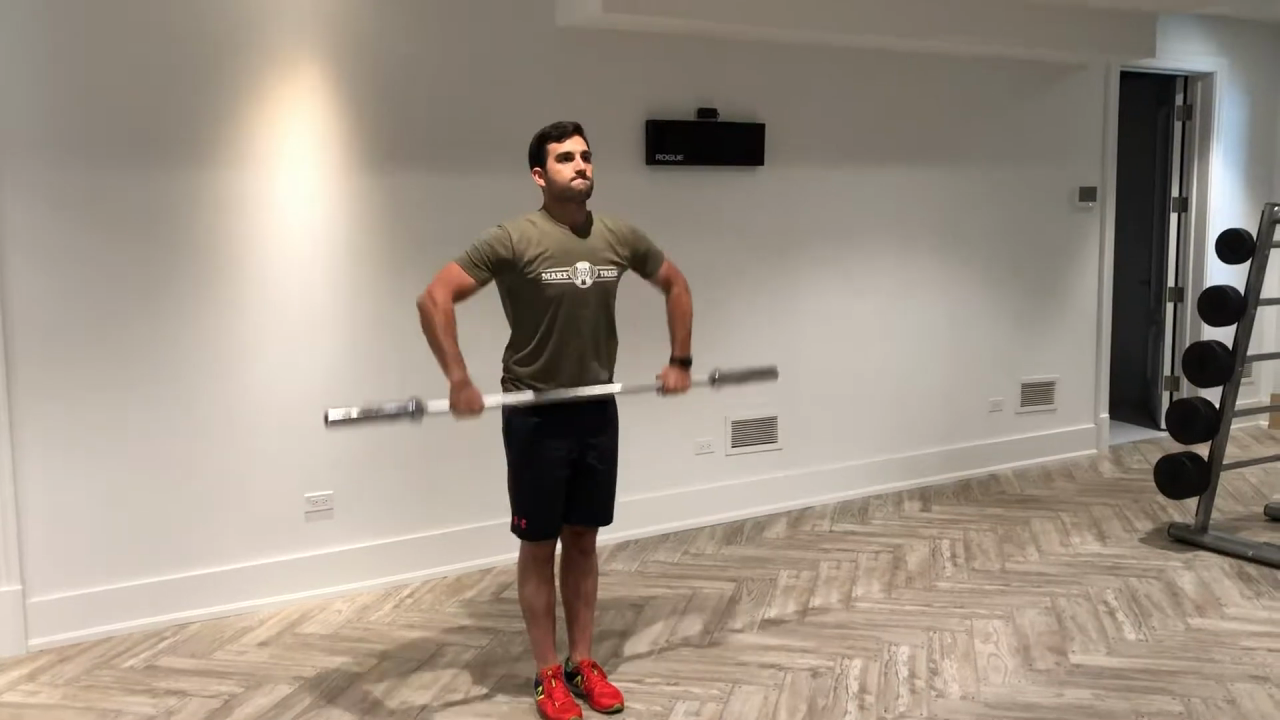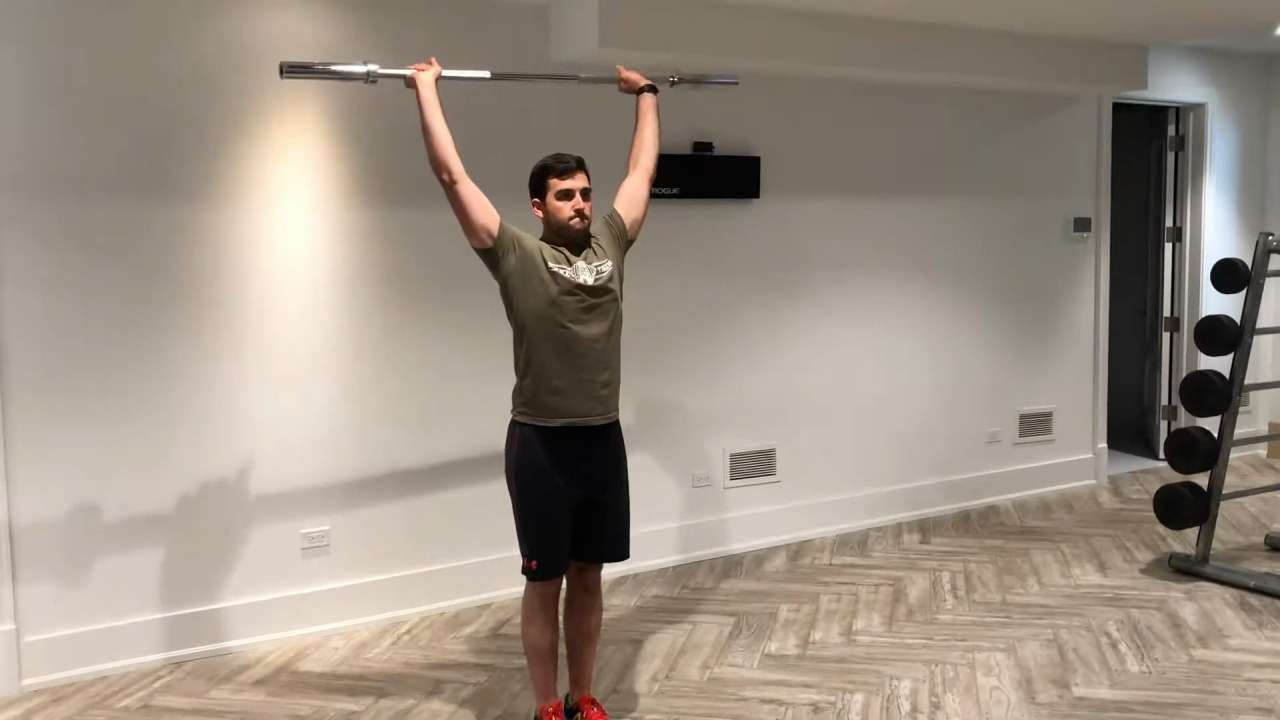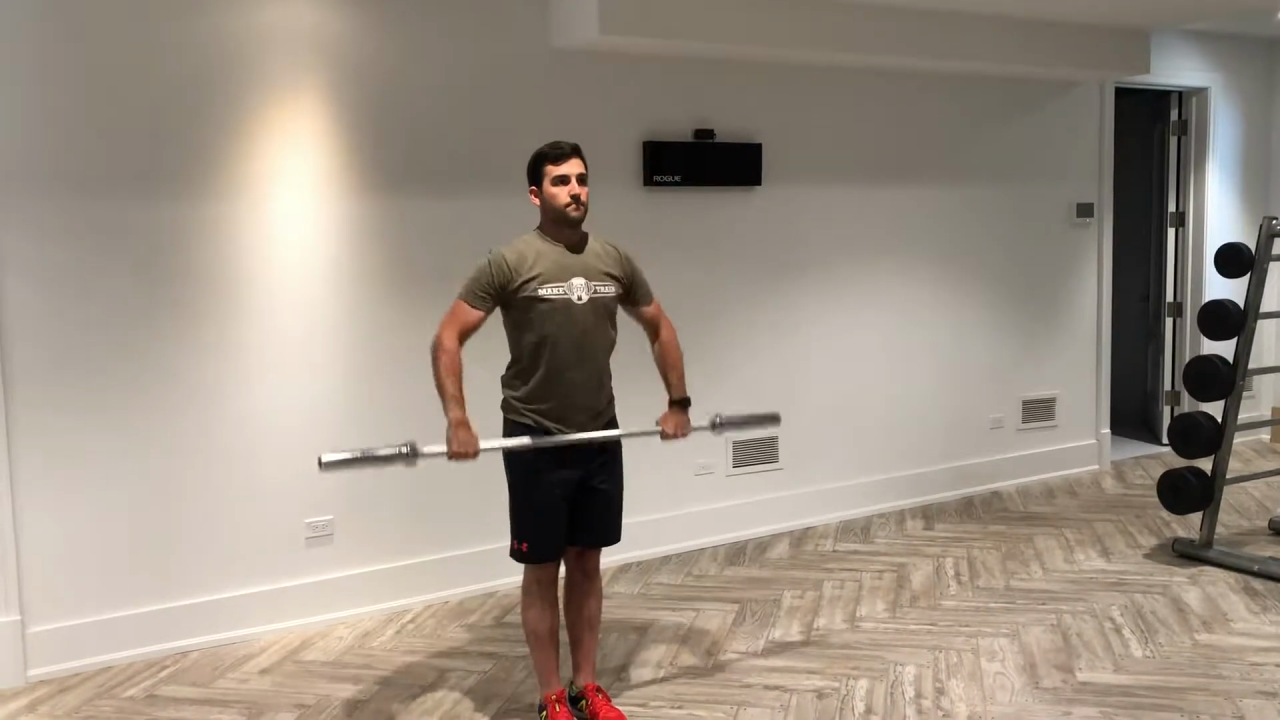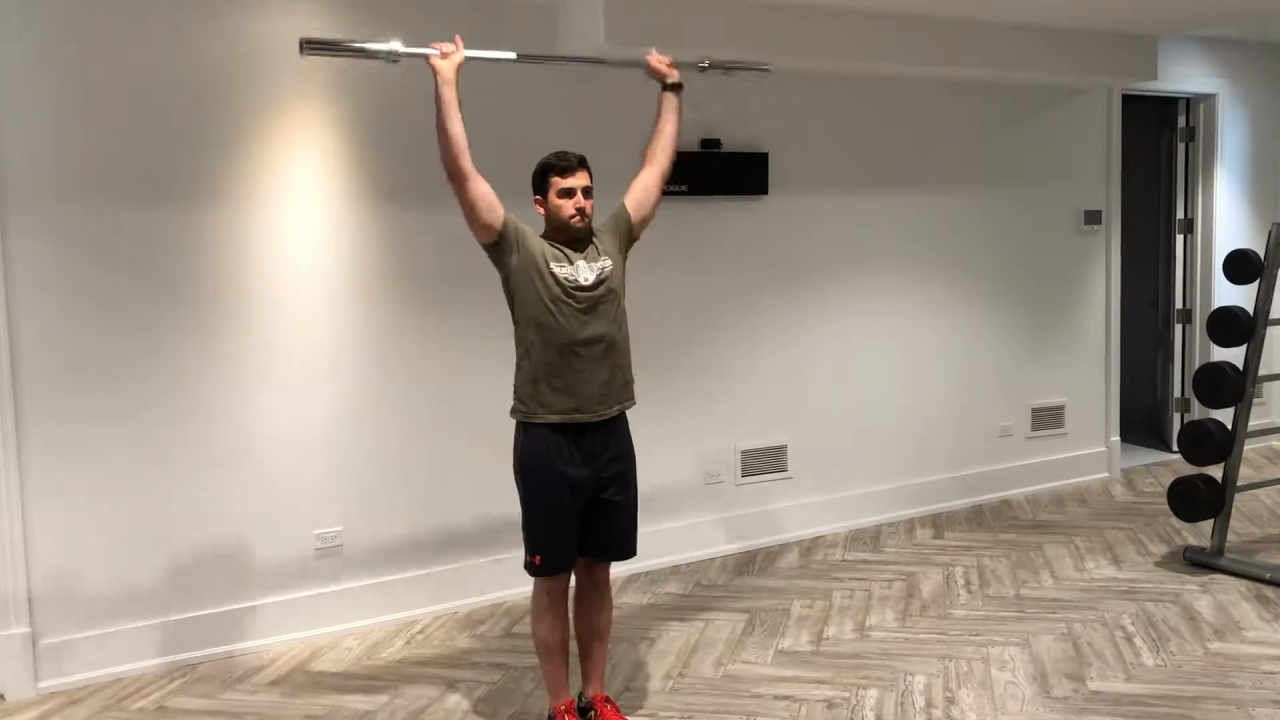
dt=1s
person 1, frame 1
left shoulder: (620, 236)
right shoulder: (513, 240)
left elbow: (674, 283)
right elbow: (434, 296)
left wrist: (680, 359)
right wrist: (458, 379)
left hip: (597, 412)
right hip: (533, 417)
left knee: (583, 539)
right knee: (539, 545)
left ankle: (583, 662)
person 1, frame 2
left shoulder: (611, 242)
right shoulder: (514, 253)
left elbow: (642, 169)
right elbow: (452, 175)
left wrist: (644, 94)
right wrist: (426, 90)
left hip: (604, 439)
right hip: (541, 444)
left knee: (589, 578)
right knee: (545, 583)
person 1, frame 3
left shoulder: (614, 258)
right shoulder: (510, 262)
left elbow: (660, 327)
right elbow: (448, 336)
left wrist: (678, 402)
right wrist: (456, 418)
left hip: (599, 434)
right hip: (536, 439)
left knee: (586, 562)
right knee: (542, 568)
person 1, frame 4
left shoulder: (613, 239)
right shoulder: (517, 248)
left elbow: (657, 165)
right elbow: (461, 171)
left wrist: (670, 87)
right wrist: (446, 79)
left hip: (611, 436)
right hip: (548, 442)
left knee: (597, 573)
right knee: (553, 580)
